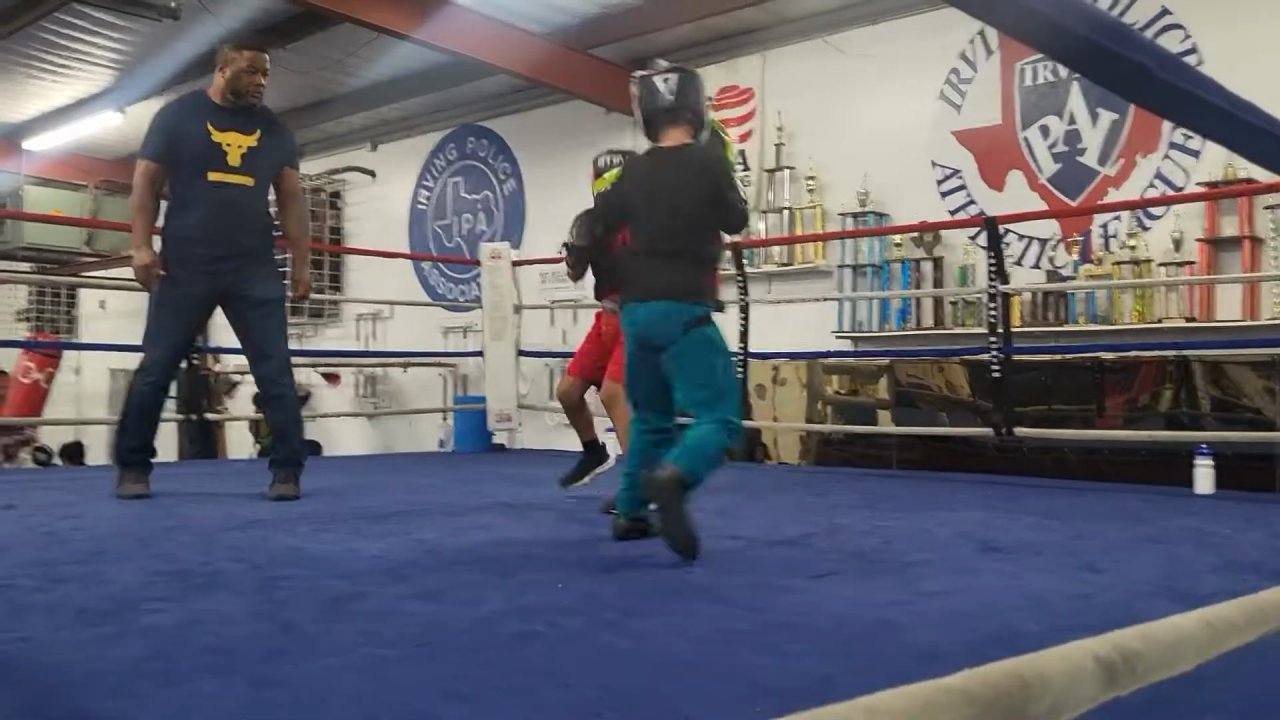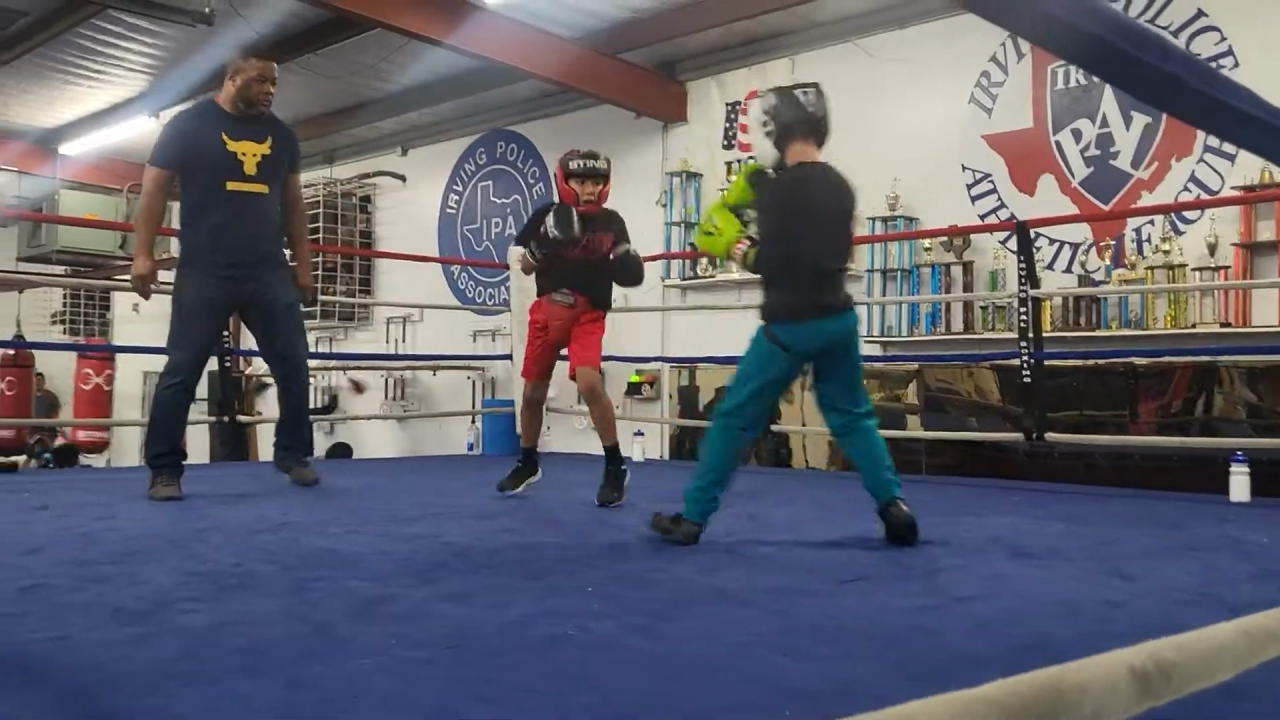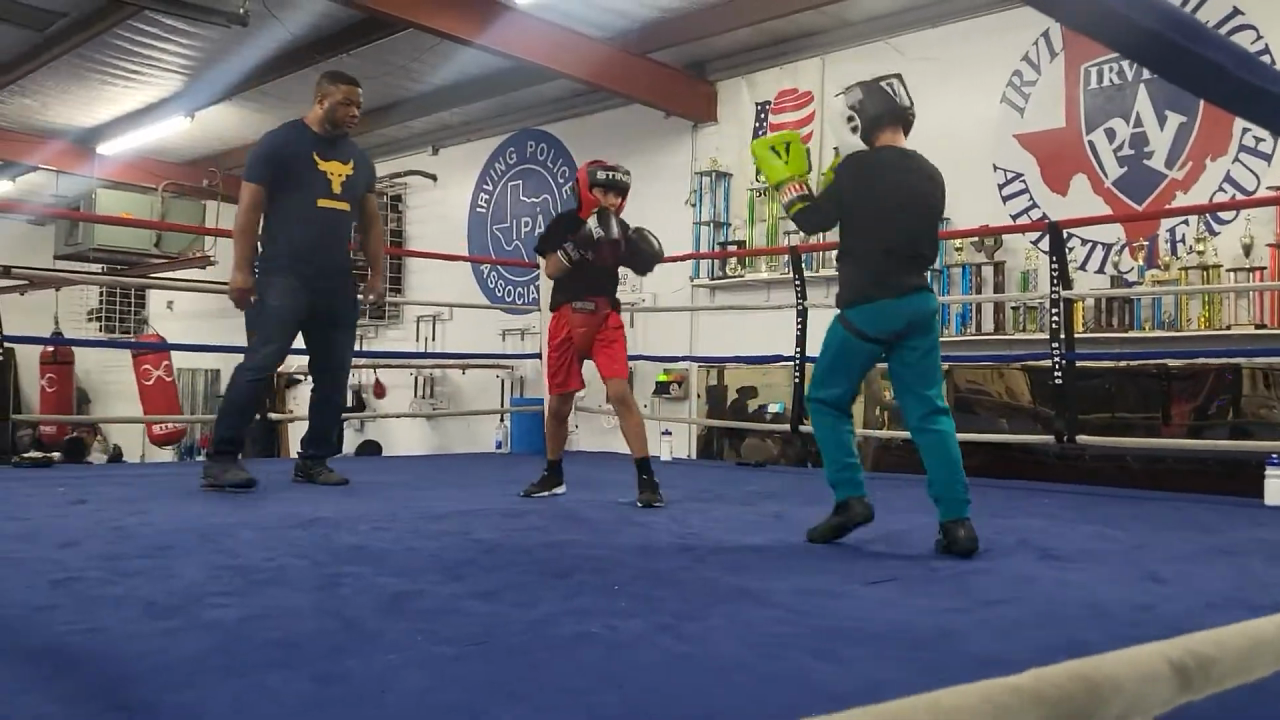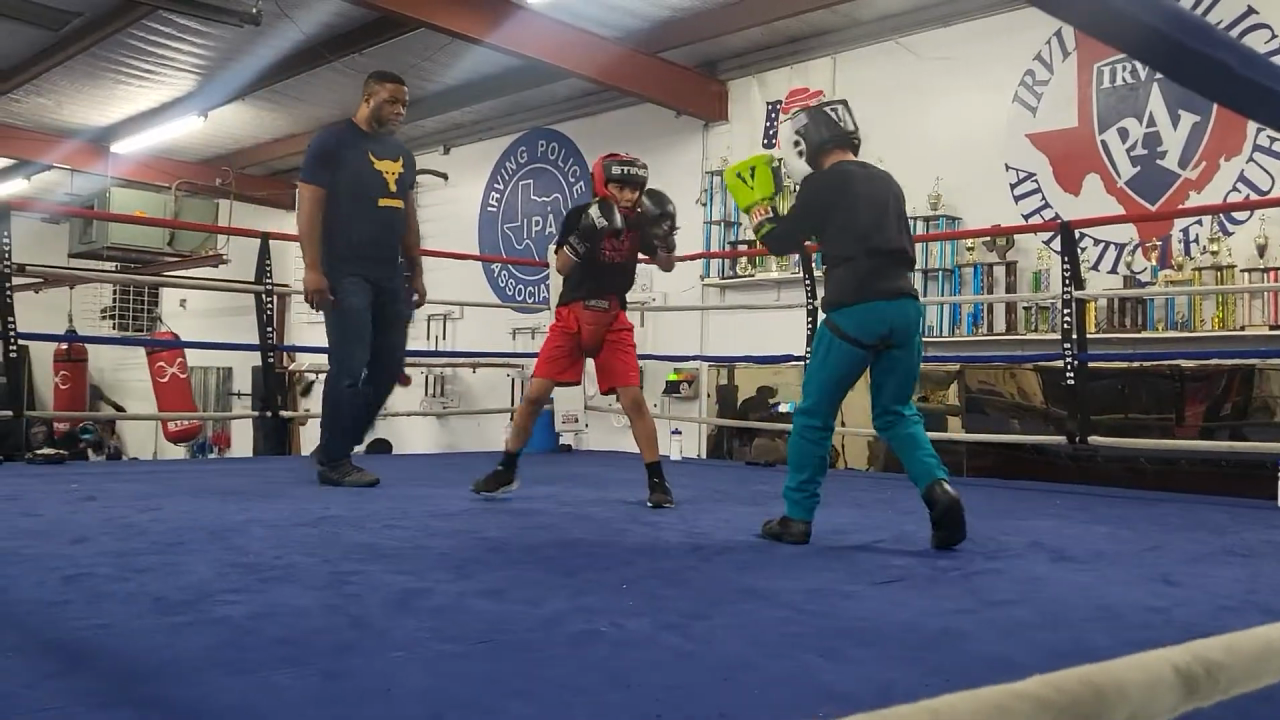
dt=0.4s
person 1, frame 1
left shoulder: (635, 173)
right shoulder: (711, 165)
left elbow: (601, 218)
right elbow: (735, 221)
left wrist: (614, 198)
left hip: (638, 312)
right hip: (686, 313)
left knee: (651, 419)
right knee: (718, 419)
left ankle: (633, 513)
right ankle: (671, 477)
person 1, frame 2
left shoulder: (784, 188)
right shoulder: (840, 186)
left elbow: (773, 262)
left wrist: (733, 242)
right wrist: (757, 199)
left hip: (791, 324)
right hip: (839, 318)
left knee: (733, 416)
right knee: (853, 418)
left ankle: (693, 516)
right ankle: (892, 507)
person 1, frame 3
left shoulder: (859, 167)
right shoulder: (931, 175)
left elbow: (819, 219)
left wrist: (785, 179)
left hip: (866, 306)
right hip: (916, 302)
left knee: (827, 400)
right knee: (929, 412)
left ankle: (851, 499)
right ankle: (956, 522)
person 1, frame 4
left shoulder: (824, 184)
right shoulder: (885, 182)
left elbow: (782, 242)
left wrist: (756, 202)
left hip: (853, 311)
right hip: (903, 306)
left knee: (815, 415)
right knee: (896, 414)
left ankle: (797, 517)
right ankle: (937, 488)
person 2, frame 1
left shoulder: (274, 129)
right shoulder: (177, 116)
left elbow: (292, 200)
right elbow: (146, 181)
left wrist: (300, 263)
right wrist: (142, 245)
left hip: (255, 268)
right hip: (185, 266)
left knee: (275, 369)
right knee: (158, 366)
left ankle: (287, 470)
right ankle: (133, 466)
person 2, frame 2
left shoulder: (281, 135)
right shoulder: (189, 125)
left elbow: (292, 204)
right elbow: (155, 188)
left wrist: (303, 263)
right wrist: (144, 253)
left hip: (269, 272)
right hip: (205, 271)
left knee: (292, 361)
right knee: (183, 370)
left ankle: (292, 451)
right ankle: (164, 470)
person 2, frame 3
left shoulder: (359, 160)
right shoulder: (280, 144)
left elbow: (371, 222)
right elbow: (249, 206)
left wrist: (378, 273)
right wrist: (242, 268)
left hip: (337, 283)
right hip: (282, 276)
left knee: (333, 376)
right knee: (261, 363)
left ankle: (313, 460)
right ankle: (221, 458)
person 2, frame 4
left shoulder: (402, 154)
right shoulder: (333, 143)
right elbow: (309, 207)
left wrist: (415, 271)
right wrist: (313, 269)
left hip: (391, 277)
right hip: (346, 276)
left knee: (388, 368)
right knee: (349, 369)
left ankle: (339, 449)
right ankle: (333, 462)
person 3, frame 1
right shoulder: (594, 223)
right elbow: (575, 274)
right wrist: (575, 251)
right hip: (608, 320)
left knee: (610, 393)
right knee: (567, 391)
right ankle: (594, 453)
person 3, frame 2
left shoulder: (611, 222)
right shoulder: (546, 217)
left elbow: (624, 266)
right elbow: (524, 266)
left wrist: (628, 263)
right wrist: (546, 242)
left hip: (588, 315)
right hip: (547, 311)
left knee: (590, 385)
right knee: (533, 392)
left ankle: (615, 467)
right ankle: (526, 466)
person 3, frame 3
left shoulder: (621, 228)
right shoulder: (565, 222)
left elbow: (637, 266)
right elbow: (552, 269)
left wrist: (645, 257)
right wrist: (583, 240)
left hip: (605, 318)
right hip: (566, 319)
left knee: (620, 393)
right knee: (558, 404)
left ankle: (647, 478)
right ankle: (553, 475)
person 3, frame 4
left shoulder: (638, 223)
right shoulder: (579, 216)
left elbow: (667, 265)
right elbow: (561, 265)
left wrist: (664, 230)
right wrist: (586, 234)
left hip: (613, 319)
right hip: (571, 315)
left knee: (633, 398)
right knee: (536, 393)
left ankle: (657, 480)
right ankle: (505, 470)
